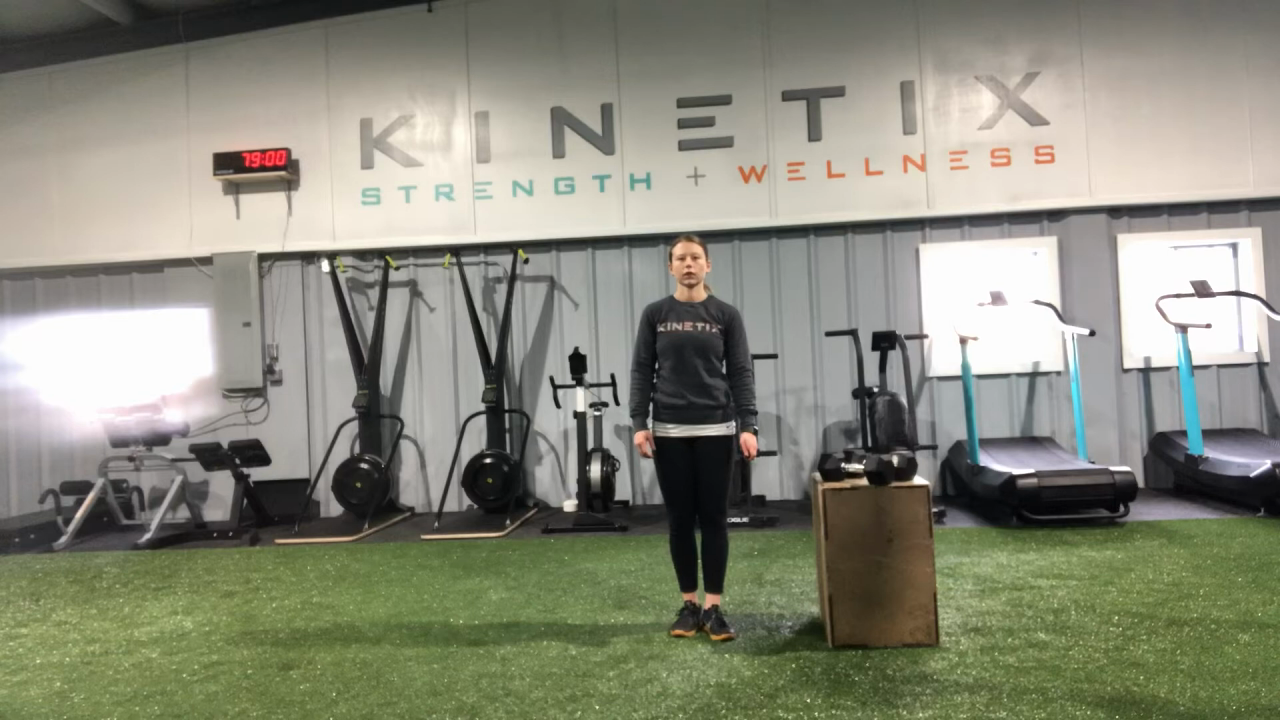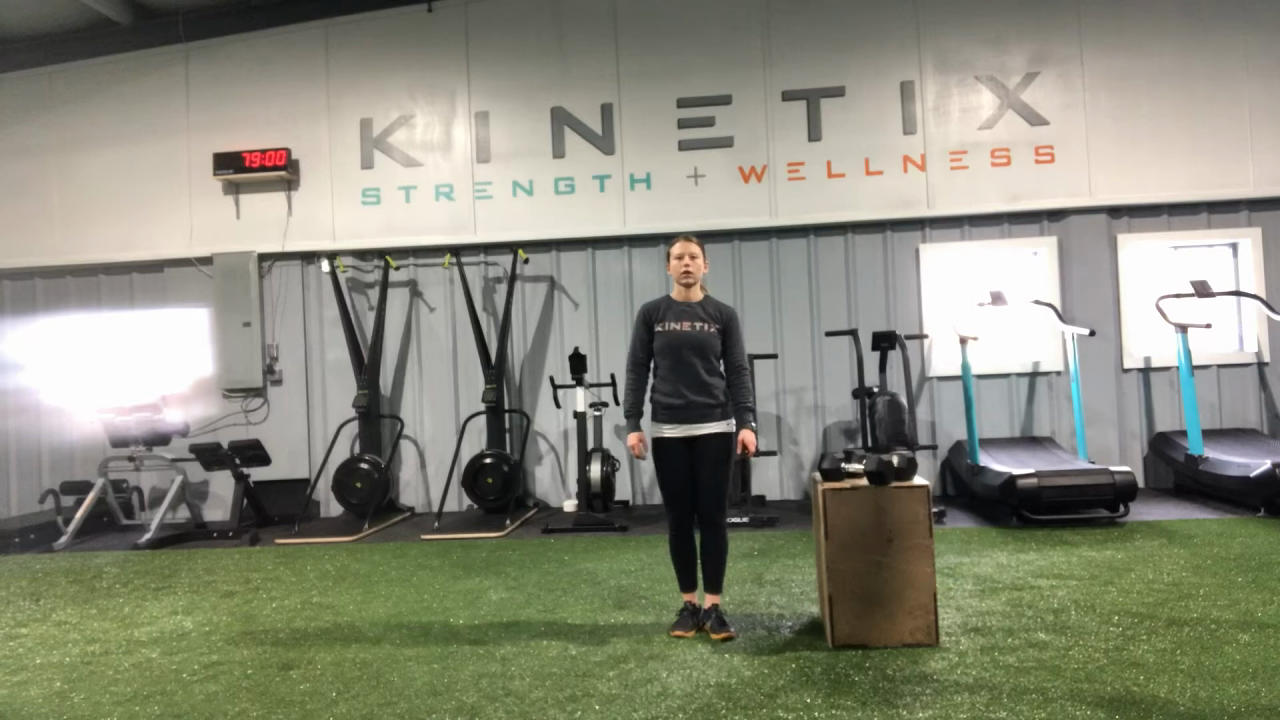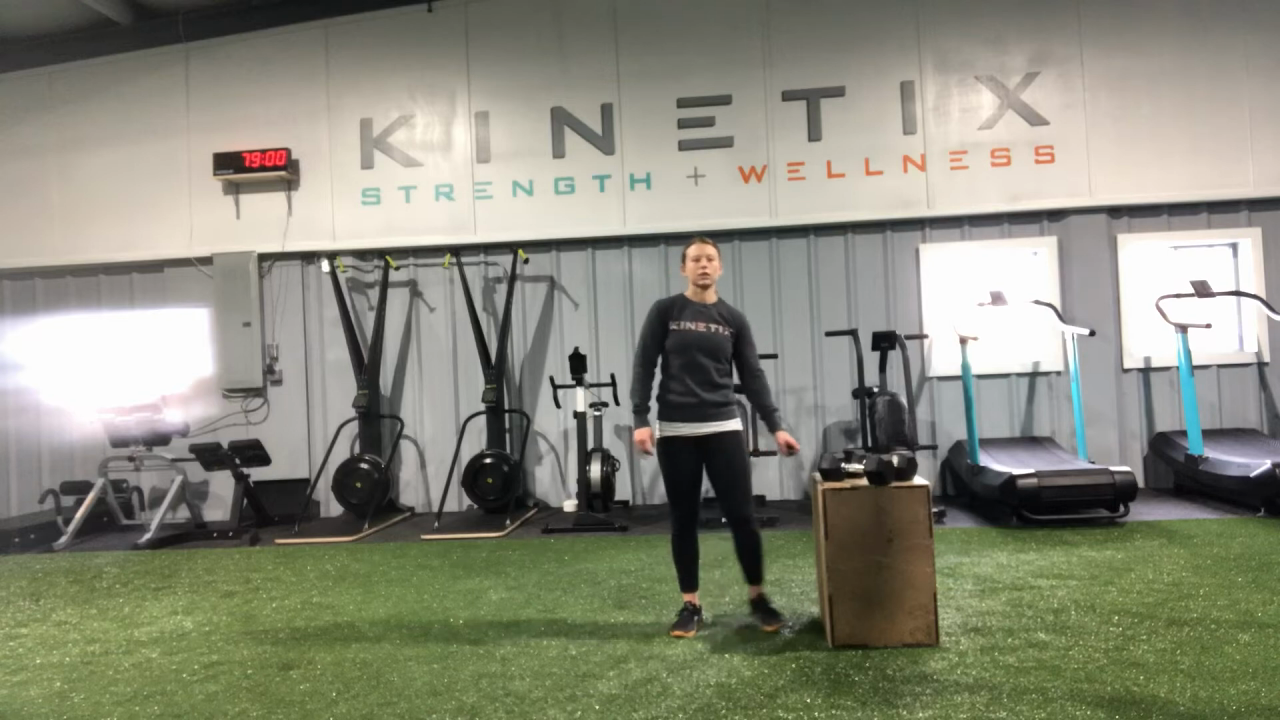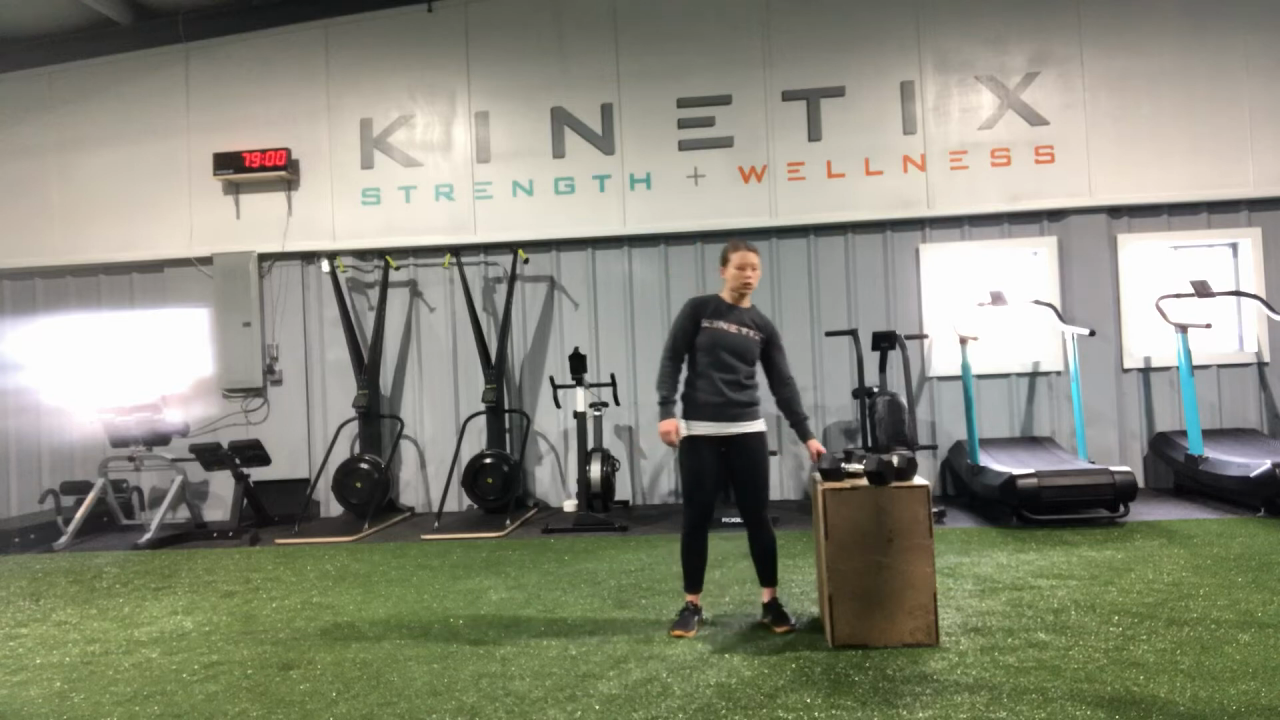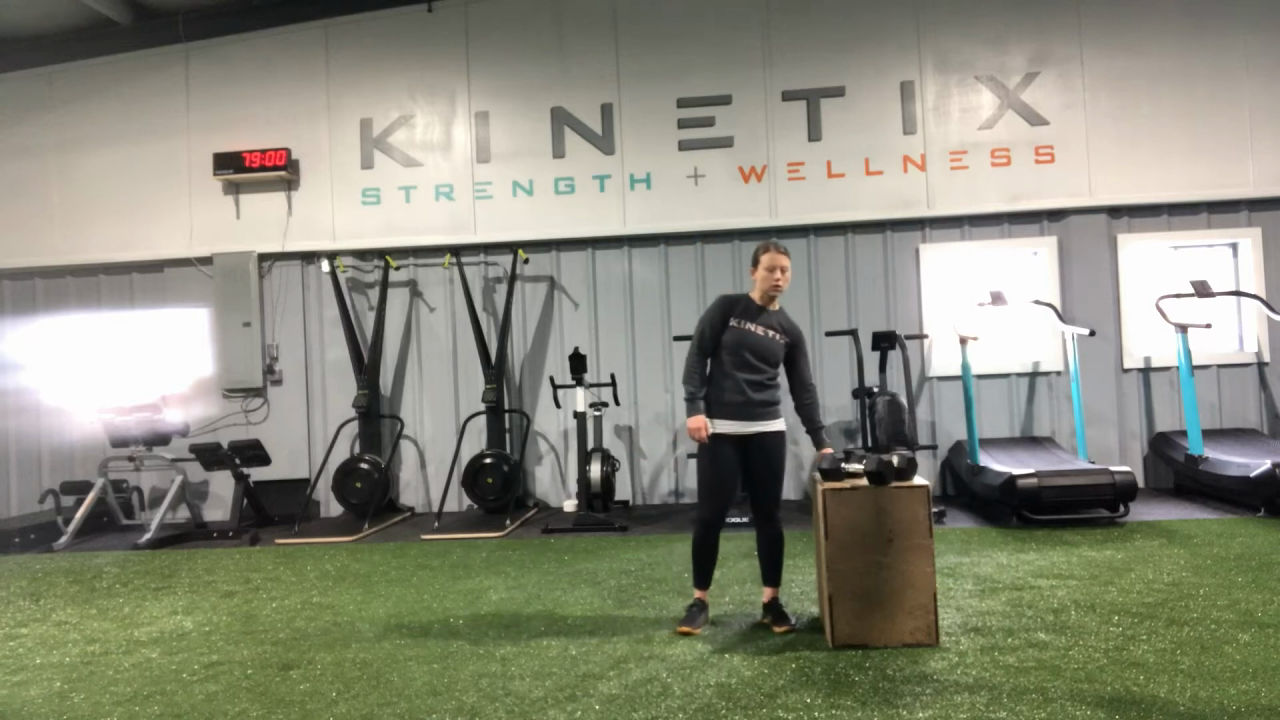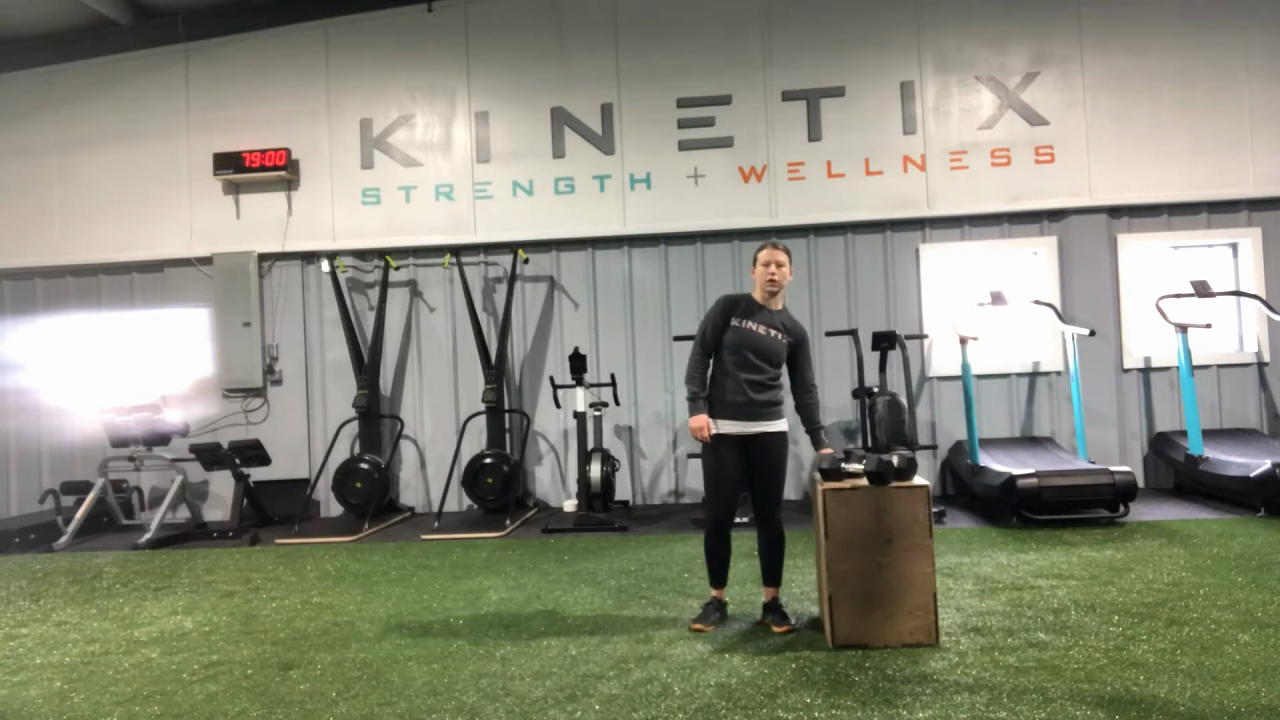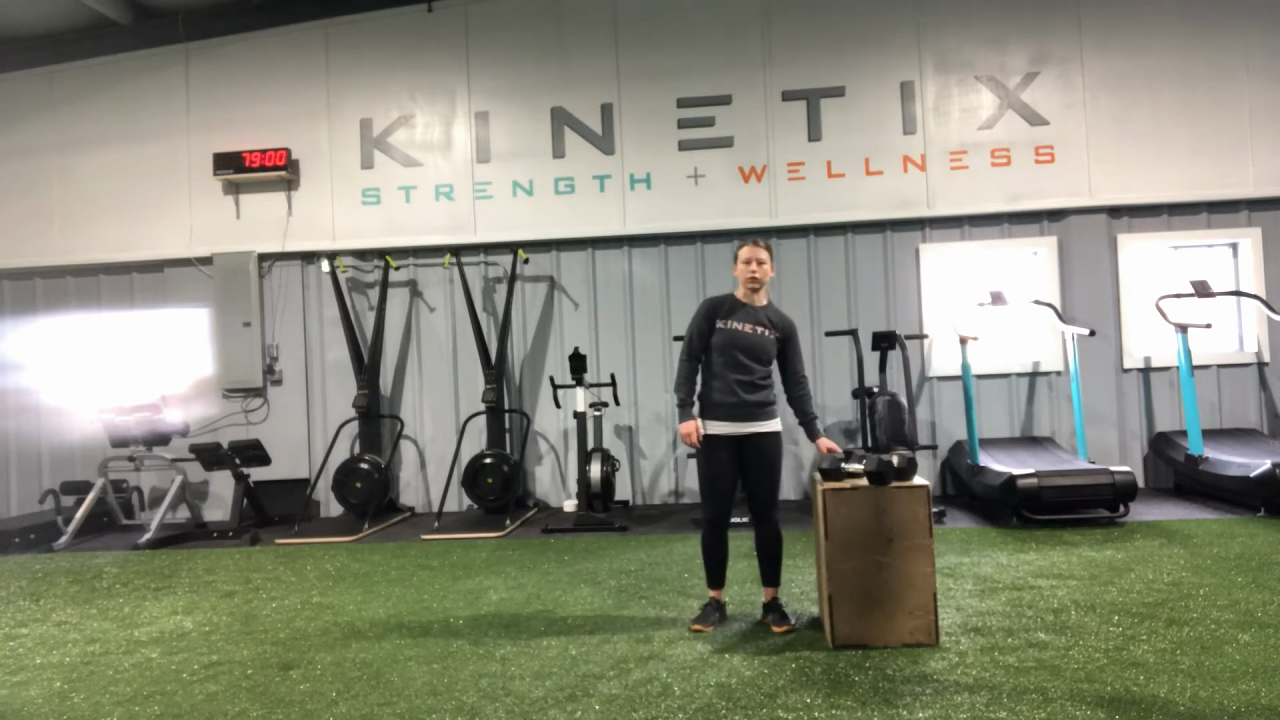
dt=0.3s
person 1, frame 1
left shoulder: (726, 315)
right shoulder: (655, 314)
left elbow: (741, 373)
right elbow: (642, 372)
left wrist: (747, 426)
right wrist: (639, 423)
left hip: (715, 428)
right hip: (669, 430)
left knee: (713, 518)
right knee: (679, 519)
left ankle: (713, 606)
right ankle: (689, 604)
person 1, frame 2
left shoulder: (723, 315)
right shoulder: (651, 313)
left elbow: (737, 372)
right elbow: (637, 371)
left wrist: (745, 423)
right wrist: (632, 424)
left hip: (714, 427)
right hip: (668, 430)
left knee: (712, 518)
right knee: (680, 519)
left ankle: (713, 607)
right ankle: (689, 604)
person 1, frame 3
left shoulder: (734, 319)
right shoulder: (664, 311)
left elbow: (752, 376)
right elbow: (644, 366)
left wrist: (775, 425)
right wrist: (641, 419)
left hip: (723, 426)
right hip: (675, 429)
left knee: (741, 513)
right knee: (683, 518)
left ankle: (757, 597)
right ankle: (690, 605)
person 1, frame 4
left shoulder: (763, 326)
right shoulder: (697, 309)
left elbow: (782, 383)
right elbow: (671, 360)
left wrist: (806, 434)
right wrist: (667, 411)
left hip: (747, 430)
right hip: (699, 429)
left knee: (757, 517)
right knee: (696, 518)
left ankle: (771, 601)
right ankle: (692, 605)
person 1, frame 5
left shoulder: (790, 330)
right shoulder: (726, 308)
left elbow: (803, 388)
right elbow: (697, 357)
left wrist: (821, 442)
right wrist: (694, 408)
left hip: (767, 429)
right hip: (720, 427)
left knee: (768, 516)
right knee: (710, 515)
left ankle: (771, 601)
right ankle: (699, 600)
person 1, frame 6
left shoulder: (794, 330)
right shoulder: (728, 307)
left elbow: (804, 389)
right elbow: (700, 357)
left wrist: (820, 442)
right wrist: (696, 406)
left hip: (770, 429)
right hip: (722, 427)
left knee: (769, 516)
right knee: (718, 516)
left ankle: (772, 602)
right ankle: (717, 599)
person 1, frame 7
left shoulder: (782, 323)
right shoulder: (712, 310)
left elbow: (796, 381)
right elbow: (689, 361)
left wrist: (815, 433)
right wrist: (686, 413)
left hip: (763, 429)
right hip: (715, 428)
left knee: (766, 516)
right knee: (715, 516)
left ankle: (772, 602)
right ankle: (715, 600)
